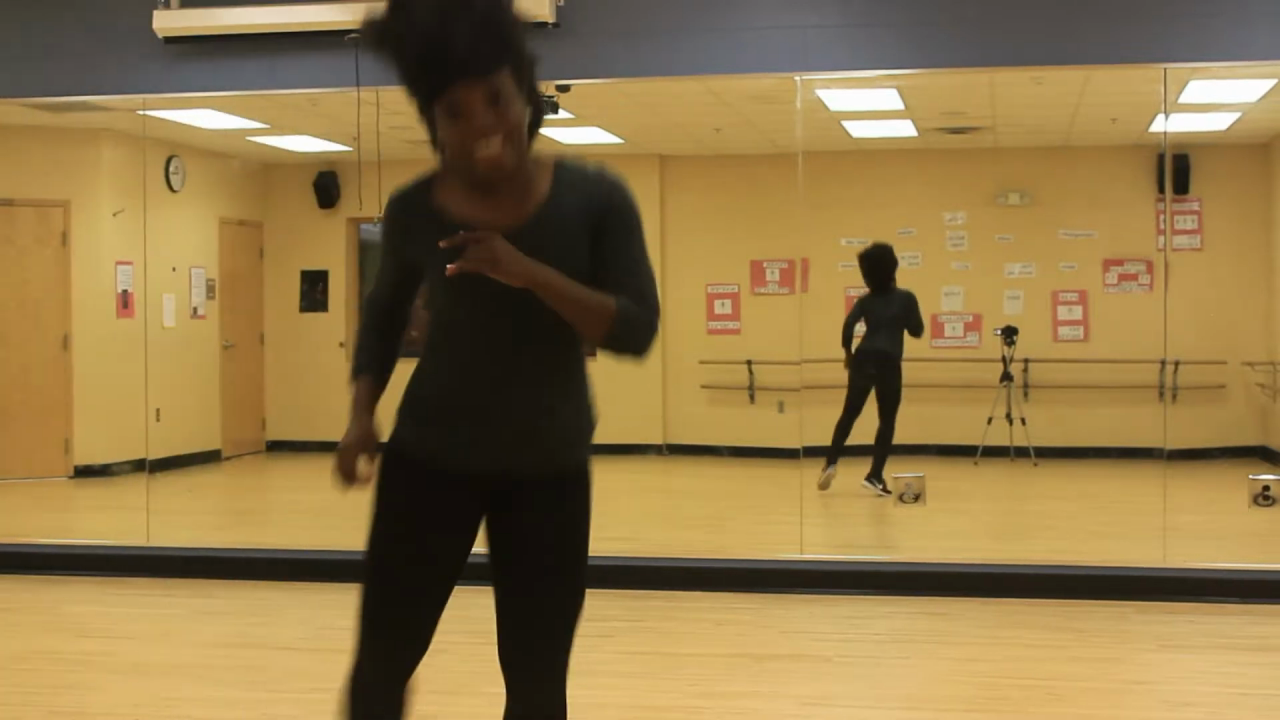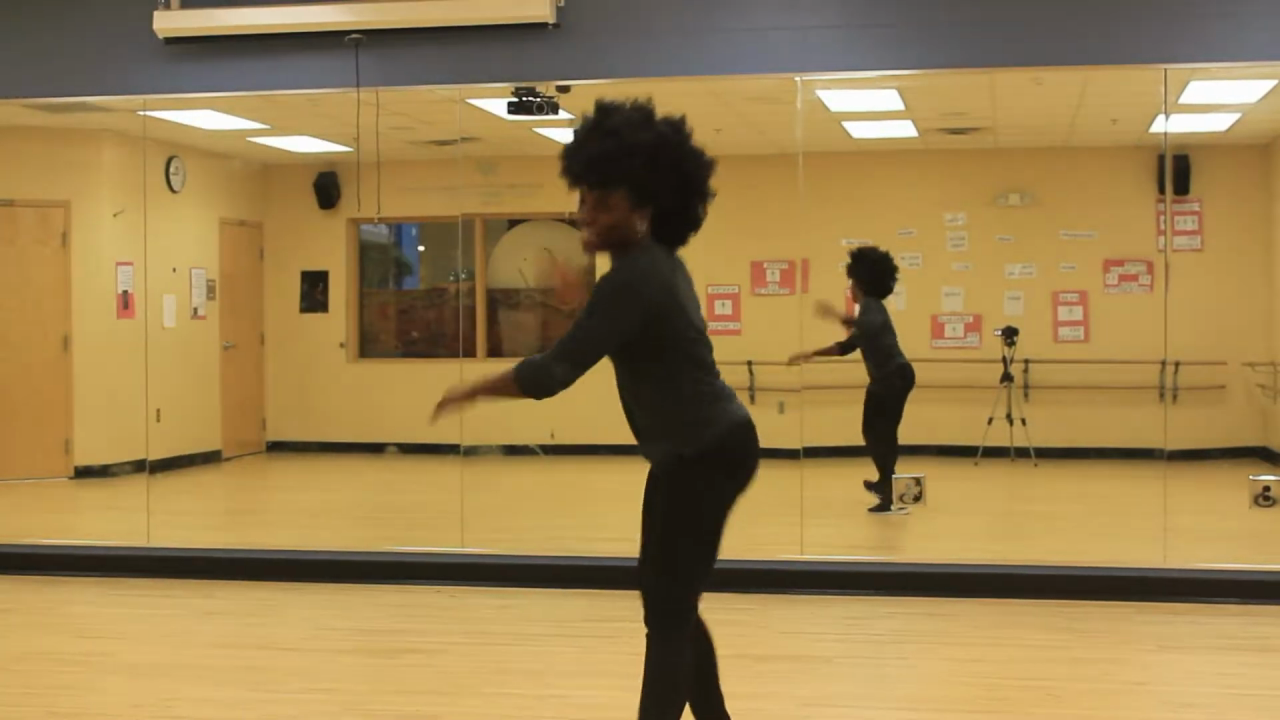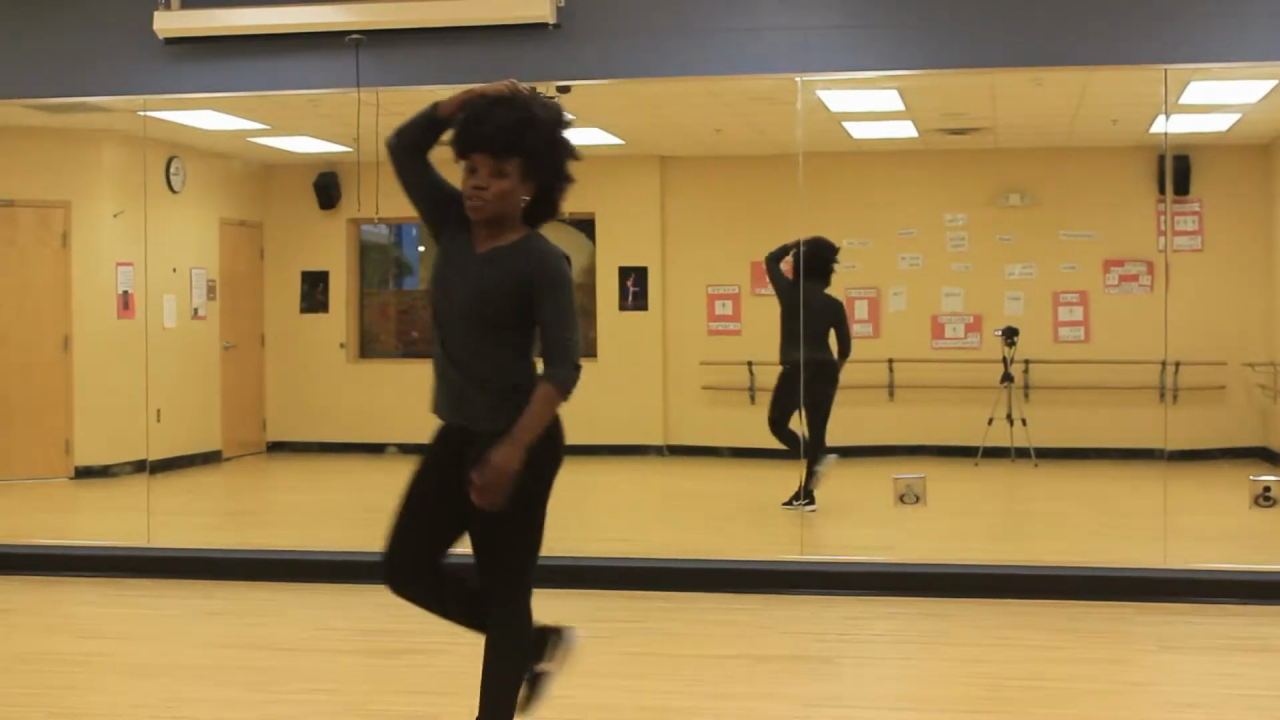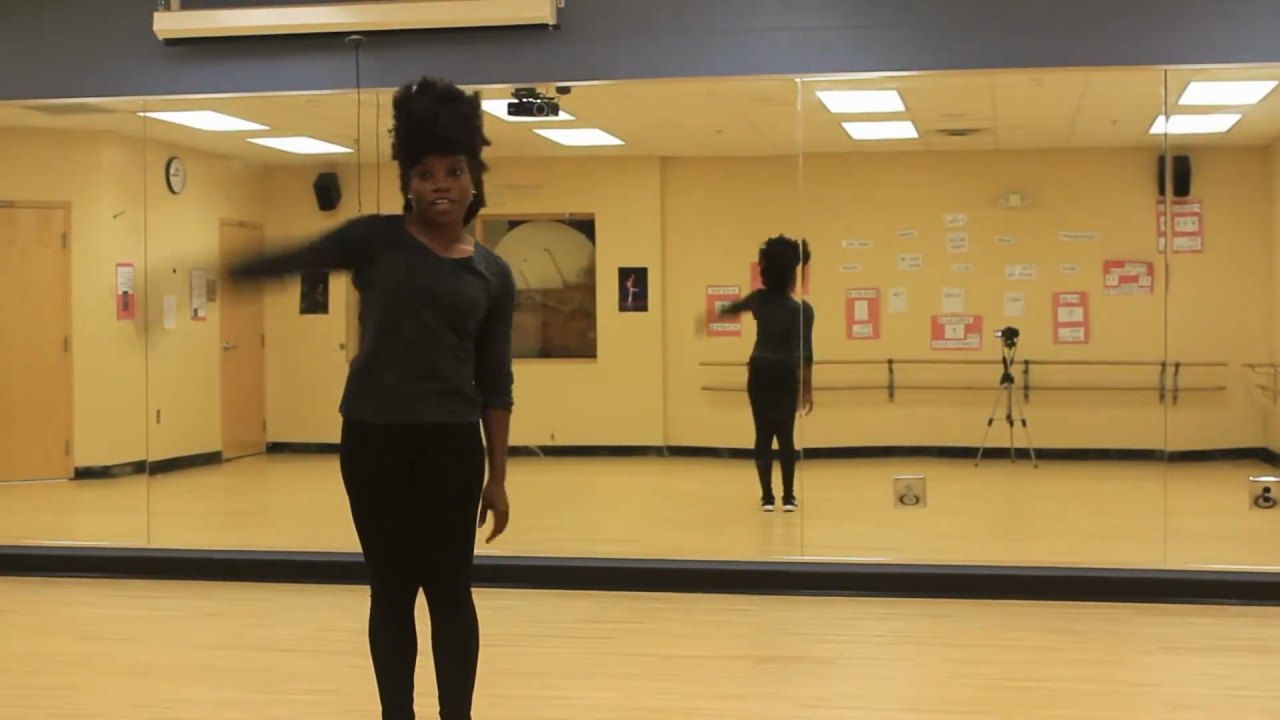
dt=1s
person 1, frame 1
left shoulder: (594, 197)
right shoulder: (415, 211)
left elbow: (636, 333)
right elbow: (384, 312)
left wrist: (527, 271)
right wrist: (360, 415)
left hip: (547, 470)
right hip: (430, 459)
right knee: (383, 661)
person 1, frame 2
left shoulder: (631, 282)
right shoulder: (658, 264)
left elbow: (551, 373)
left wrist: (472, 389)
right wrist: (586, 304)
left hip: (703, 453)
right hip: (707, 446)
left knee: (667, 614)
right knee: (671, 604)
person 1, frame 3
left shoulder: (543, 263)
right shoulder: (455, 229)
left elbow: (564, 367)
right elbow: (403, 146)
left wrist: (516, 449)
right wrist: (476, 98)
left hip: (516, 442)
right hip: (458, 437)
left knee: (504, 595)
right knee: (405, 567)
right ankle: (536, 648)
person 1, frame 4
left shoulder: (491, 272)
right shoulder: (375, 239)
left elbow: (495, 382)
right elbow: (287, 260)
left wrist: (497, 474)
left hip: (449, 444)
right hip: (373, 439)
left knee: (448, 589)
right knee: (390, 590)
person 2, frame 1
left shoulder: (865, 301)
right shoulder: (906, 298)
left elbow: (849, 324)
right elbow: (916, 331)
left wrist: (848, 352)
left hip: (864, 359)
right hip: (888, 363)
left knee: (849, 414)
right knee: (887, 420)
left ankle: (832, 463)
right ankle: (875, 476)
person 2, frame 2
left shoulder: (872, 306)
right shoulder: (871, 308)
left elbow: (871, 328)
right elbow: (849, 345)
left wrist: (837, 316)
right wrist: (812, 354)
left hip: (889, 377)
right hip: (899, 375)
left knee: (874, 434)
right knee: (884, 434)
left ankle: (892, 496)
right ankle: (885, 485)
person 2, frame 3
left shoulder: (789, 292)
right shoulder: (834, 305)
left elbow: (772, 260)
right elbow: (845, 346)
left wrist: (796, 246)
right wrist: (835, 372)
left hip: (797, 370)
right hip: (825, 370)
left knee: (778, 423)
right knee: (816, 433)
left ankle: (818, 458)
right ankle: (806, 494)
person 2, frame 4
left shoulder: (760, 299)
right shoulder: (801, 309)
left elbow: (735, 307)
right elbow: (803, 353)
right wrist: (807, 389)
left hip: (759, 372)
right hip: (784, 375)
left knee: (763, 435)
right knee: (785, 435)
left ankle: (767, 497)
right ankle: (788, 497)
